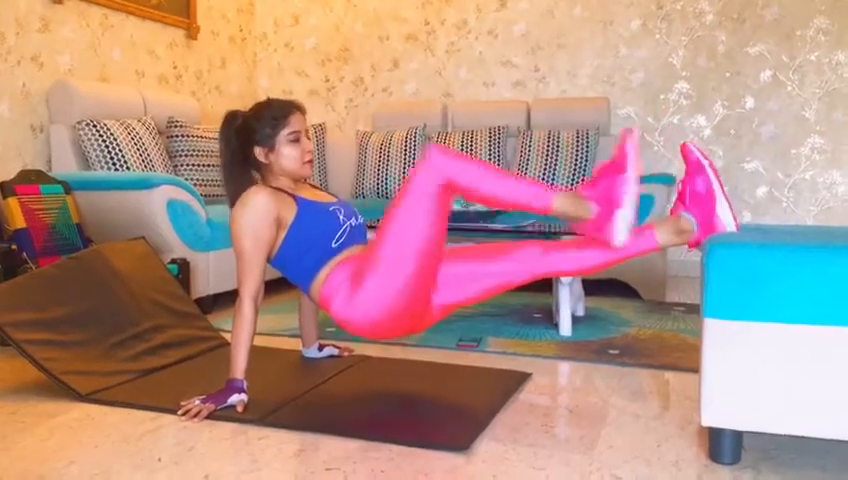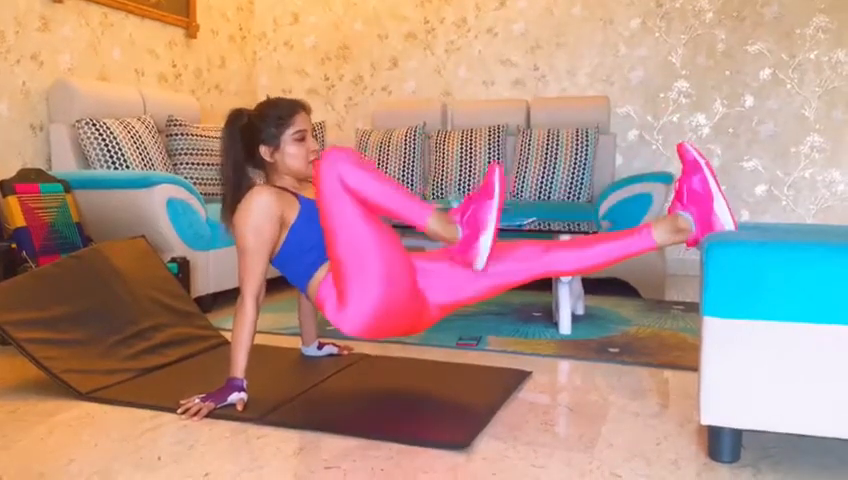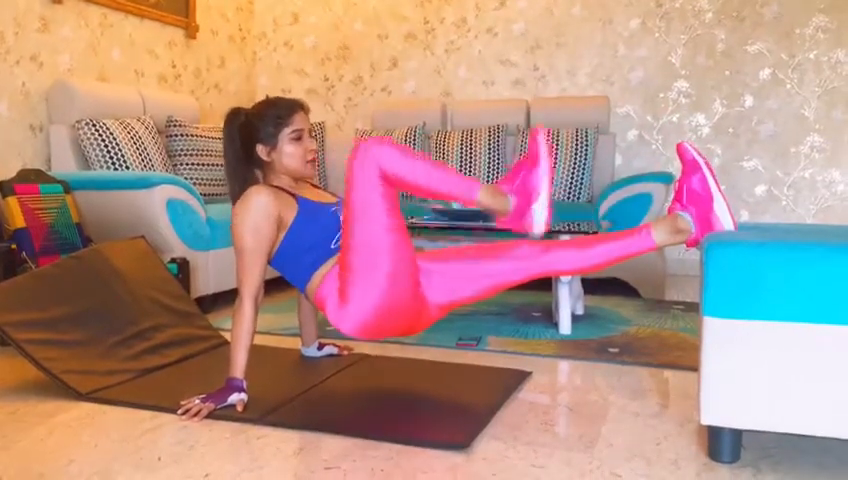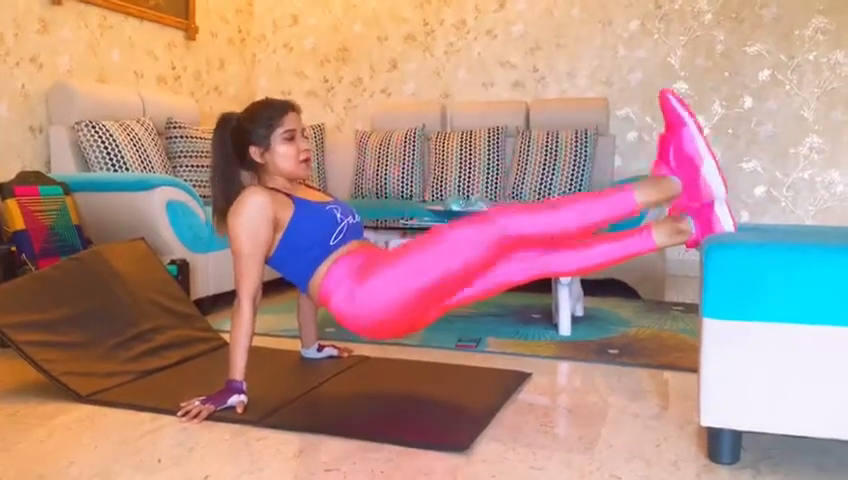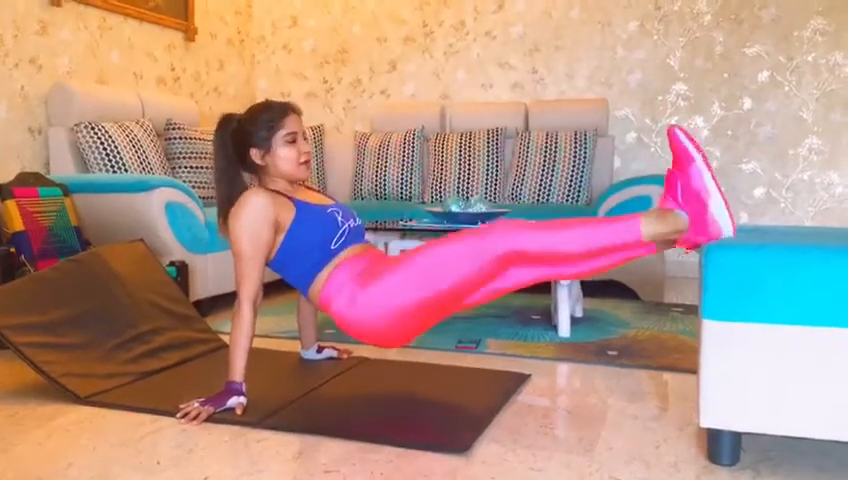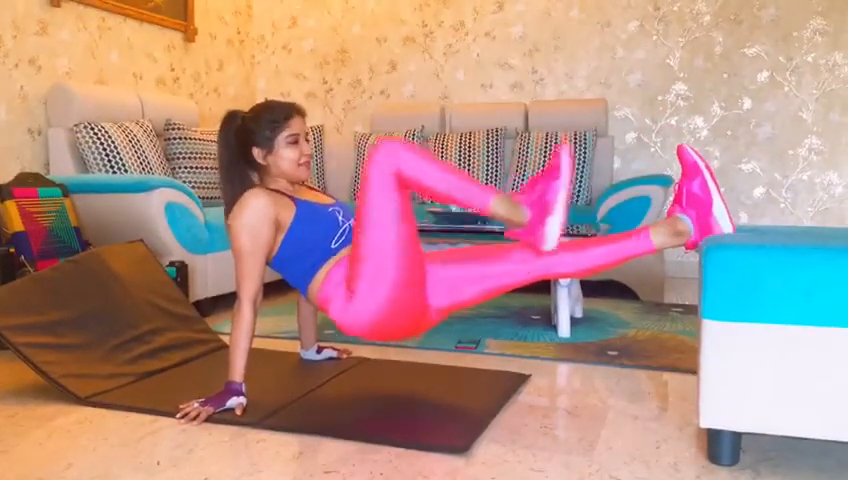
dt=0.3s
person 1, frame 1
left shoulder: (306, 191)
right shoulder: (259, 203)
right elbow: (249, 296)
left wrist: (312, 345)
right wrist: (234, 385)
left hip: (404, 292)
right hip: (374, 299)
left knee: (537, 256)
right knee: (436, 160)
left ankle: (681, 227)
right ankle: (587, 207)
person 1, frame 2
left shoulder: (307, 192)
right shoulder: (262, 203)
right elbow: (250, 295)
left wrist: (311, 343)
right wrist: (234, 383)
left hip: (404, 290)
right hip: (369, 302)
left knee: (536, 255)
right knee: (337, 164)
left ankle: (679, 226)
right ankle: (456, 228)
person 1, frame 3
left shoulder: (306, 191)
right shoulder: (259, 202)
right elbow: (249, 296)
left wrist: (312, 345)
right wrist: (233, 384)
left hip: (402, 294)
right hip: (368, 302)
left knee: (535, 255)
right knee: (371, 151)
left ankle: (680, 226)
right ankle: (507, 202)
person 1, frame 4
left shoulder: (303, 193)
right shoulder: (256, 204)
right elbow: (247, 297)
left wrist: (312, 346)
right wrist: (233, 386)
left hip: (402, 293)
right hip: (373, 298)
left knee: (535, 254)
right knee: (505, 223)
left ankle: (680, 226)
right ankle: (670, 184)
person 1, frame 5
left shoulder: (303, 194)
right shoulder: (256, 206)
right elbow: (247, 299)
left wrist: (311, 348)
right wrist: (233, 387)
left hip: (401, 295)
right hip: (374, 303)
left knee: (532, 257)
right knee: (508, 240)
left ankle: (678, 227)
right ankle: (679, 219)
person 1, frame 6
left shoulder: (304, 193)
right shoulder: (257, 205)
right elbow: (248, 299)
left wrist: (311, 348)
right wrist: (231, 389)
left hip: (403, 294)
right hip: (373, 301)
left knee: (536, 258)
right knee: (386, 153)
left ankle: (678, 228)
right ankle: (522, 211)
